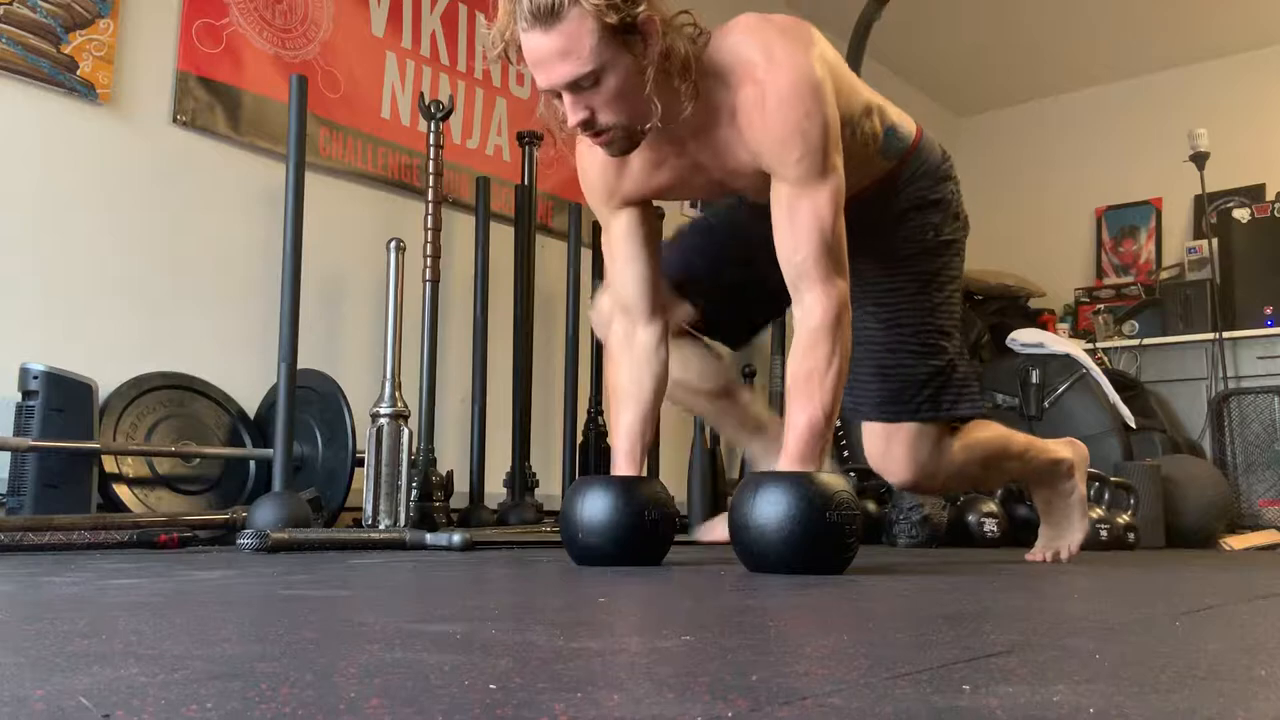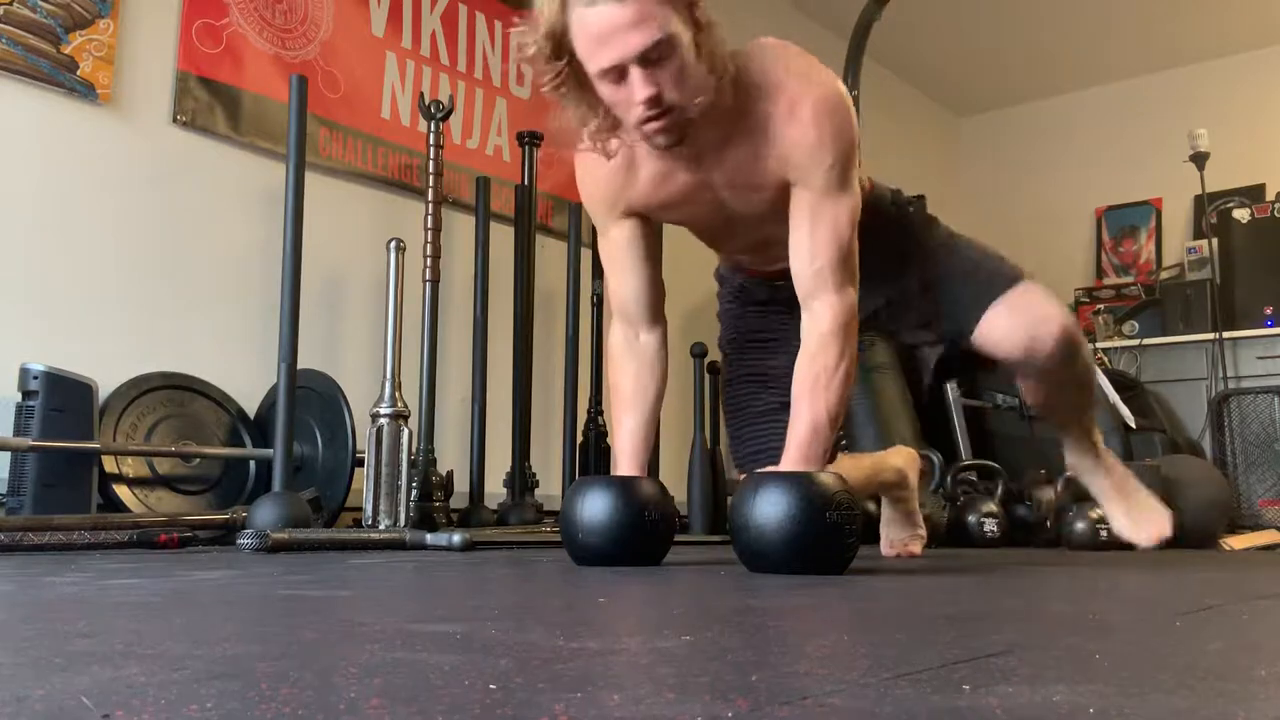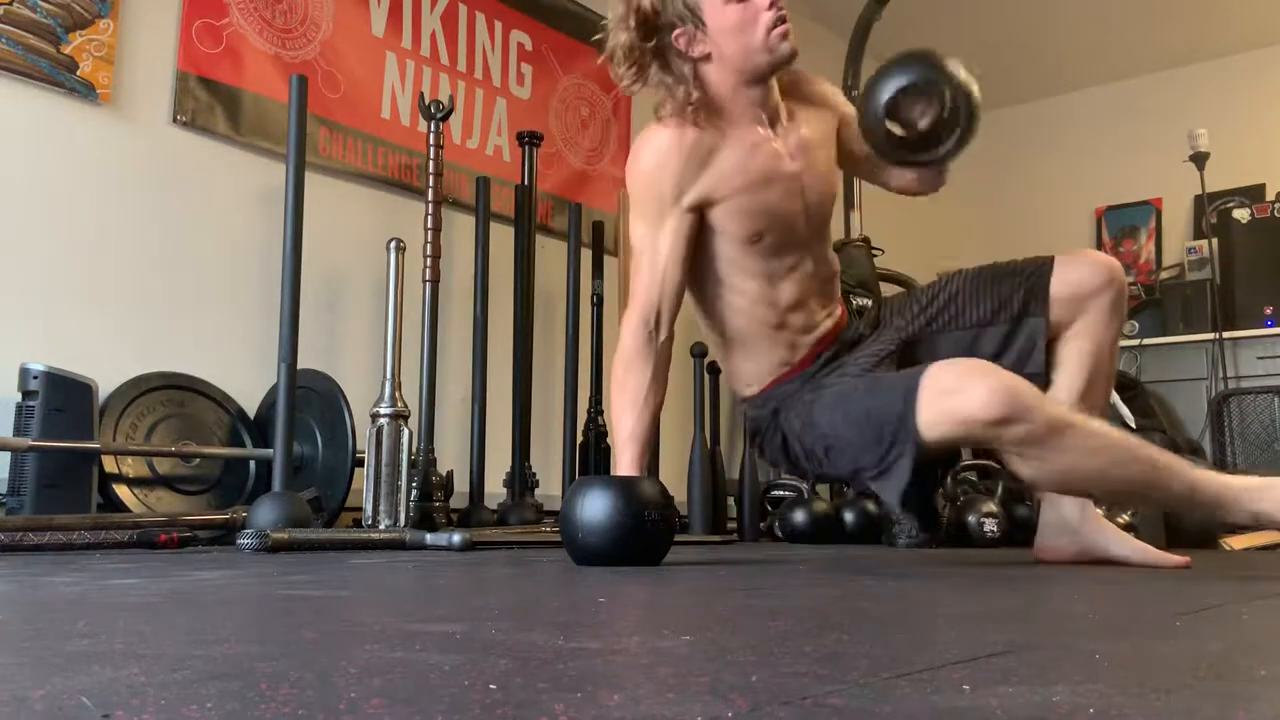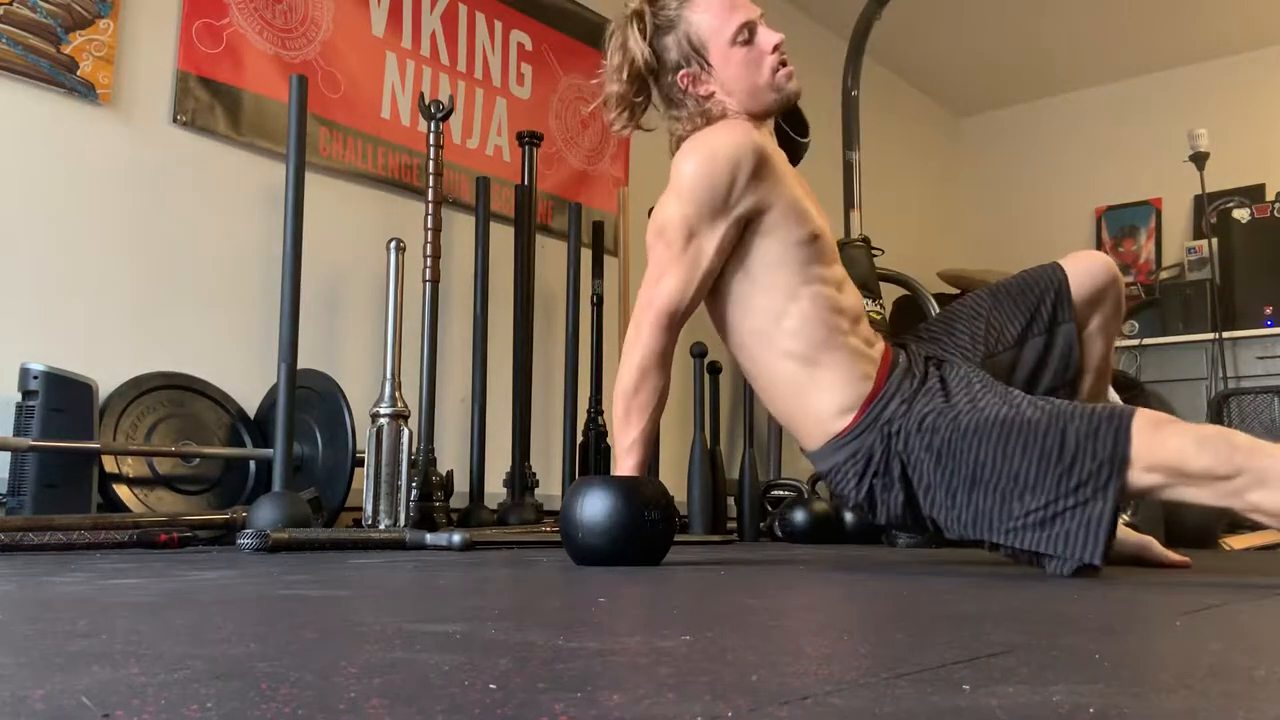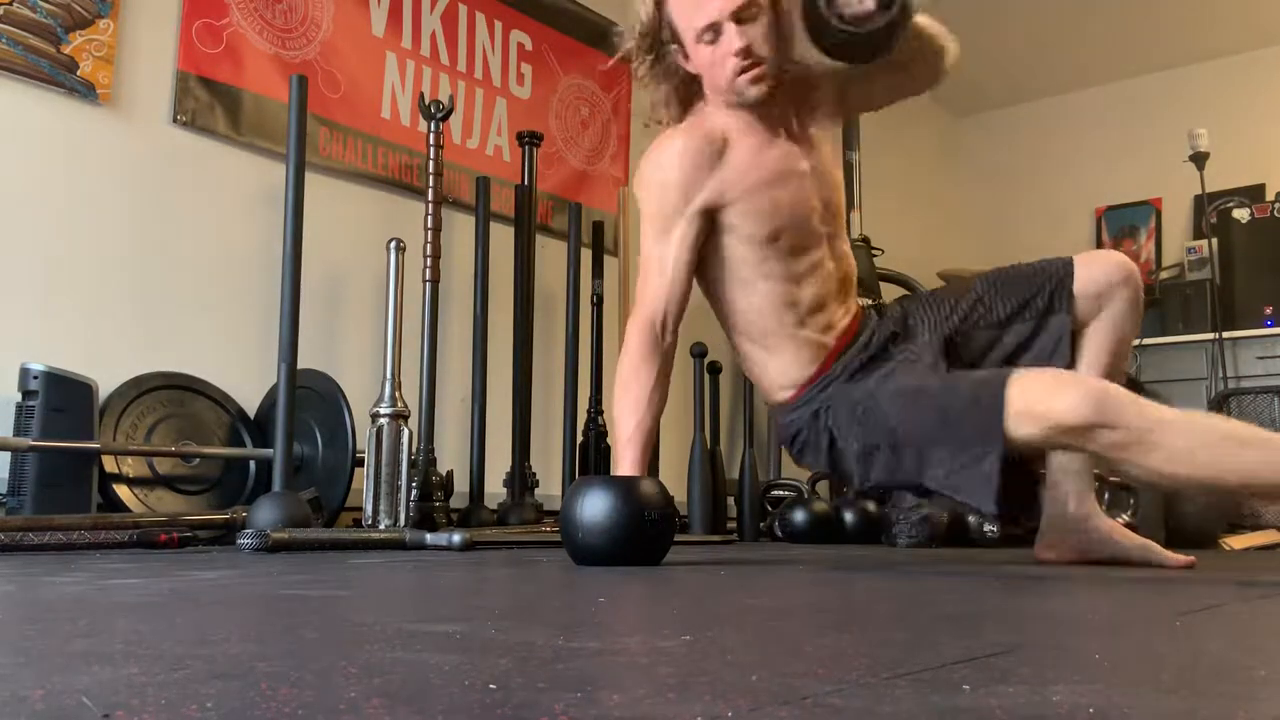
dt=0.7s
person 1, frame 1
left shoulder: (771, 81)
right shoulder: (603, 154)
left elbow: (821, 300)
right elbow: (636, 322)
right wrist: (624, 485)
left hip: (899, 195)
left knee: (908, 462)
right knee: (611, 311)
left ankle: (1059, 466)
right ankle: (769, 447)
person 1, frame 2
left shoulder: (801, 101)
right shoulder: (606, 161)
left elbow: (828, 309)
right elbow: (635, 330)
left wrist: (801, 470)
left hip: (871, 232)
right hip: (759, 285)
left knee: (1042, 335)
left ankle: (1088, 457)
right ankle: (893, 473)
person 1, frame 3
left shoulder: (805, 98)
right shoulder: (675, 146)
left elbow: (913, 176)
right elbow: (648, 325)
left hip: (861, 339)
right hip: (798, 401)
left knee: (1094, 279)
right knee: (981, 397)
left ankle: (1067, 521)
right ankle: (1210, 494)
person 1, frame 4
left shoulder: (743, 160)
right shoulder: (723, 151)
right elbow: (656, 319)
right wrist: (627, 488)
left hip: (906, 375)
right hip: (893, 440)
left knee: (1094, 277)
right knee: (1195, 457)
left ankle: (1080, 516)
person 1, frame 5
left shoulder: (805, 93)
right shoulder: (689, 156)
left elbow: (935, 61)
right elbow: (651, 326)
right wrist: (626, 485)
left hip: (884, 337)
right hip: (835, 407)
left knee: (1110, 279)
right knee: (1067, 405)
left ankle: (1070, 514)
